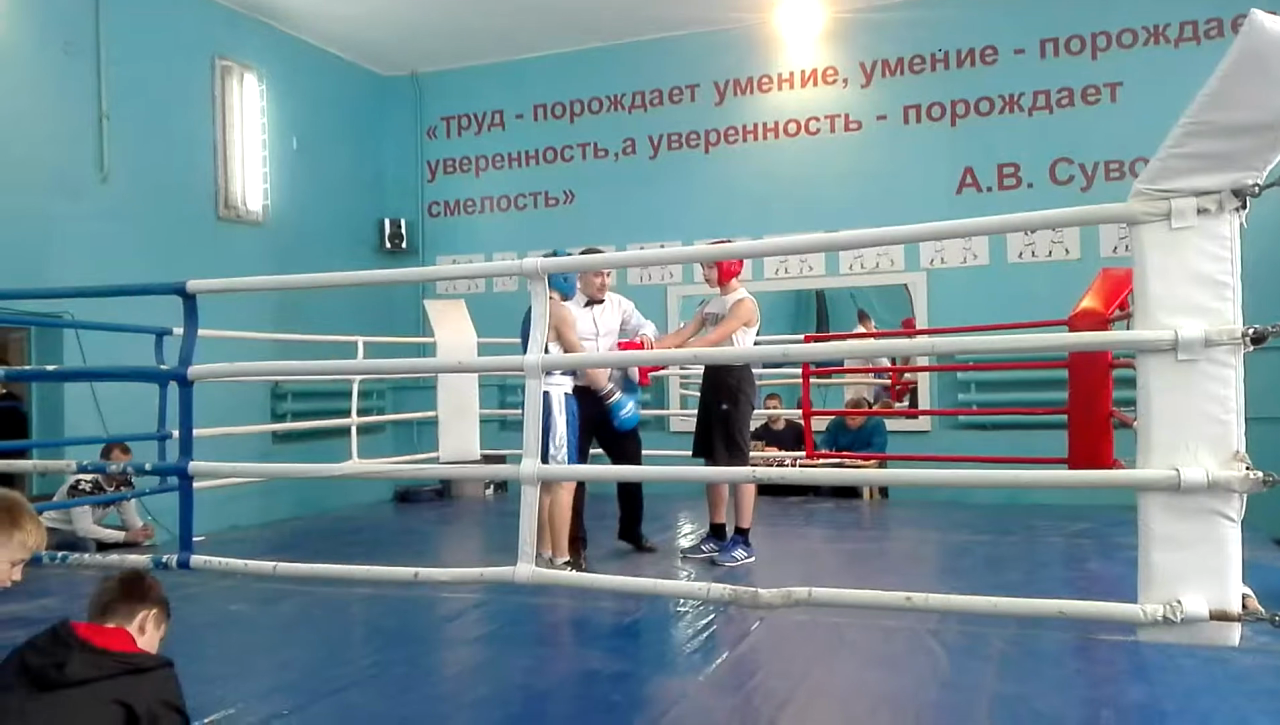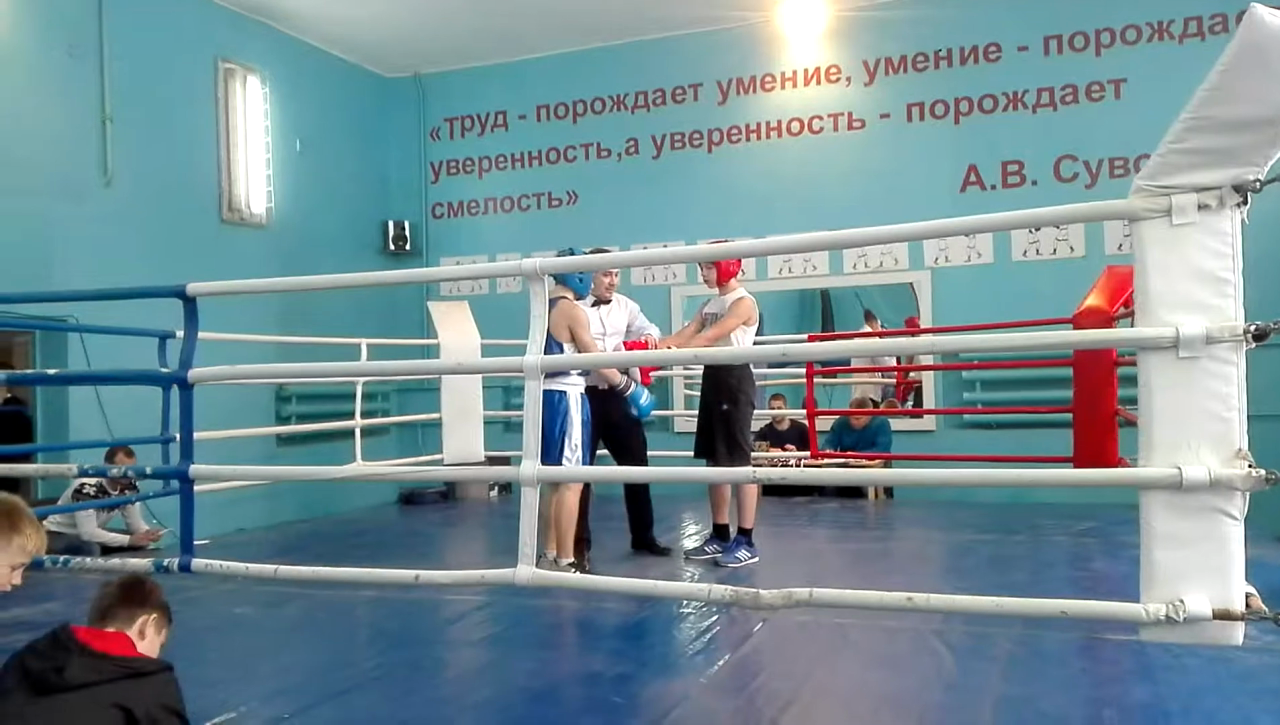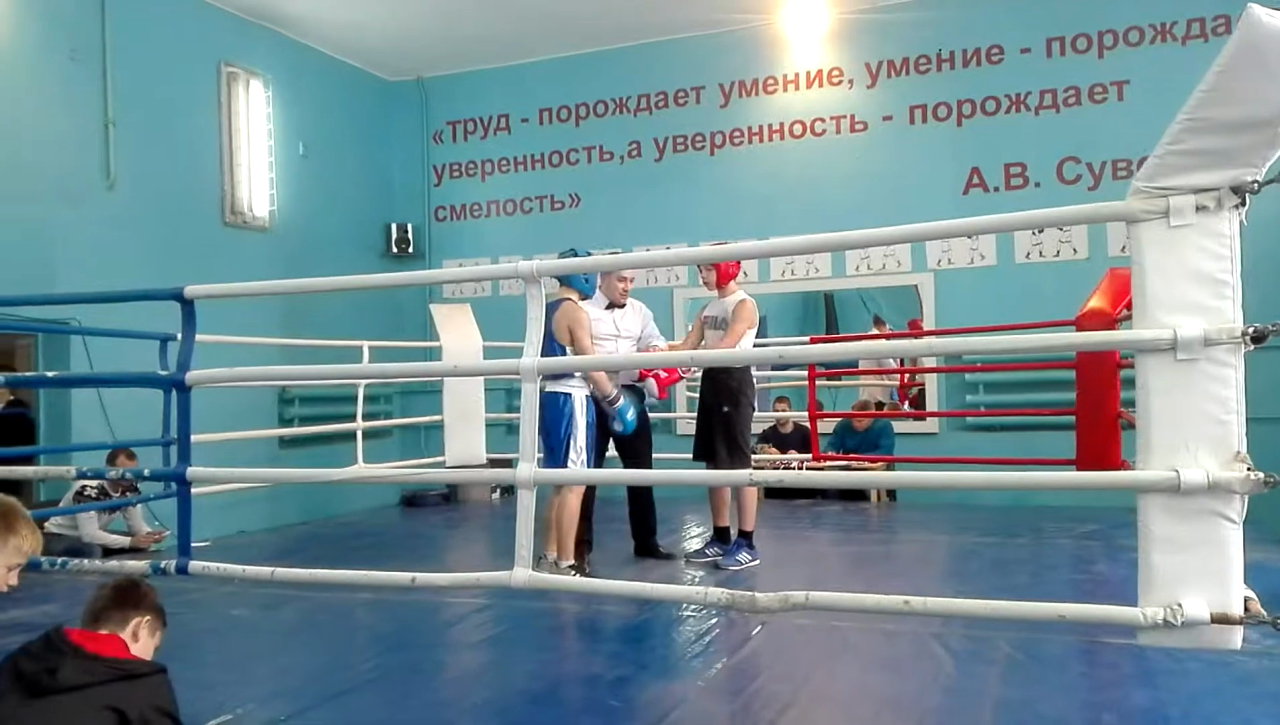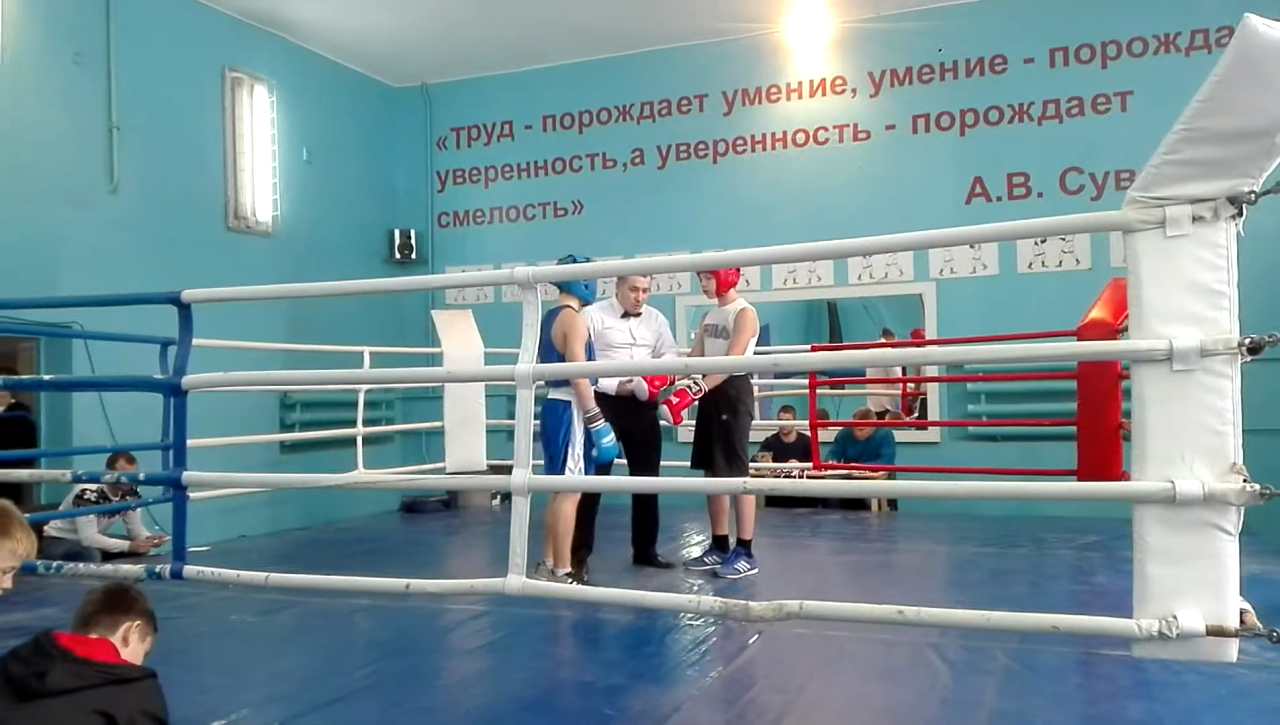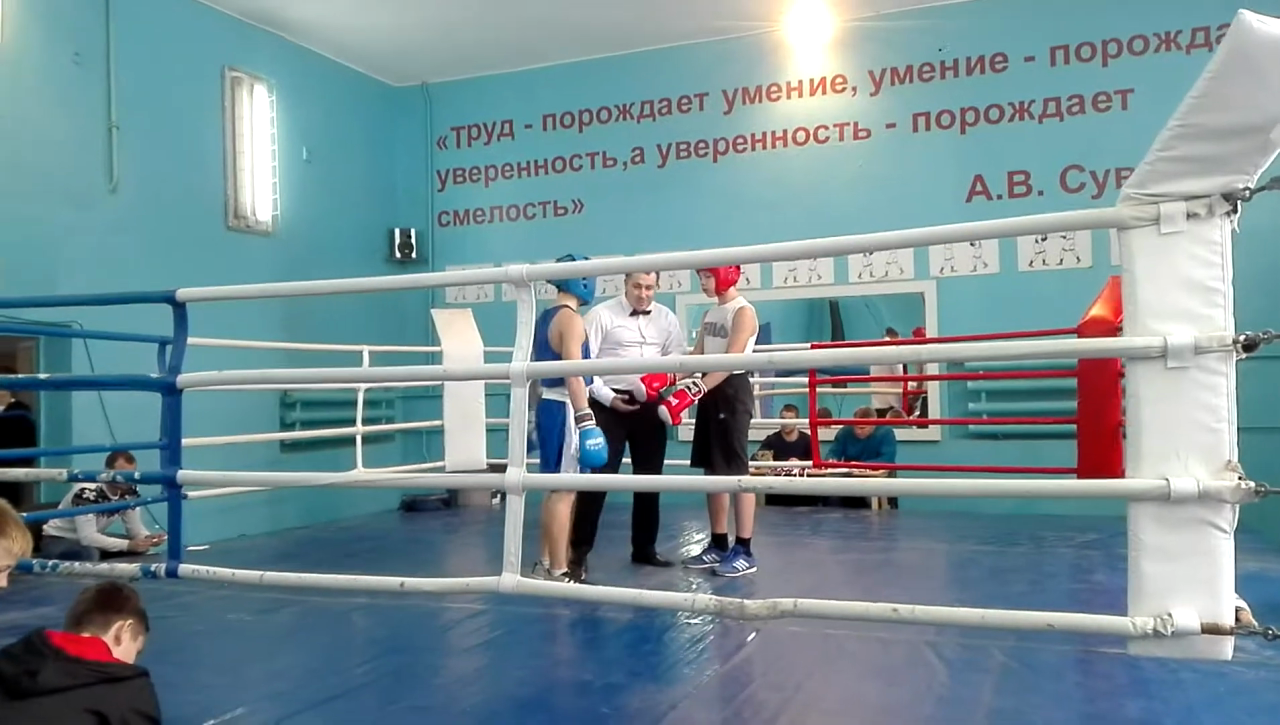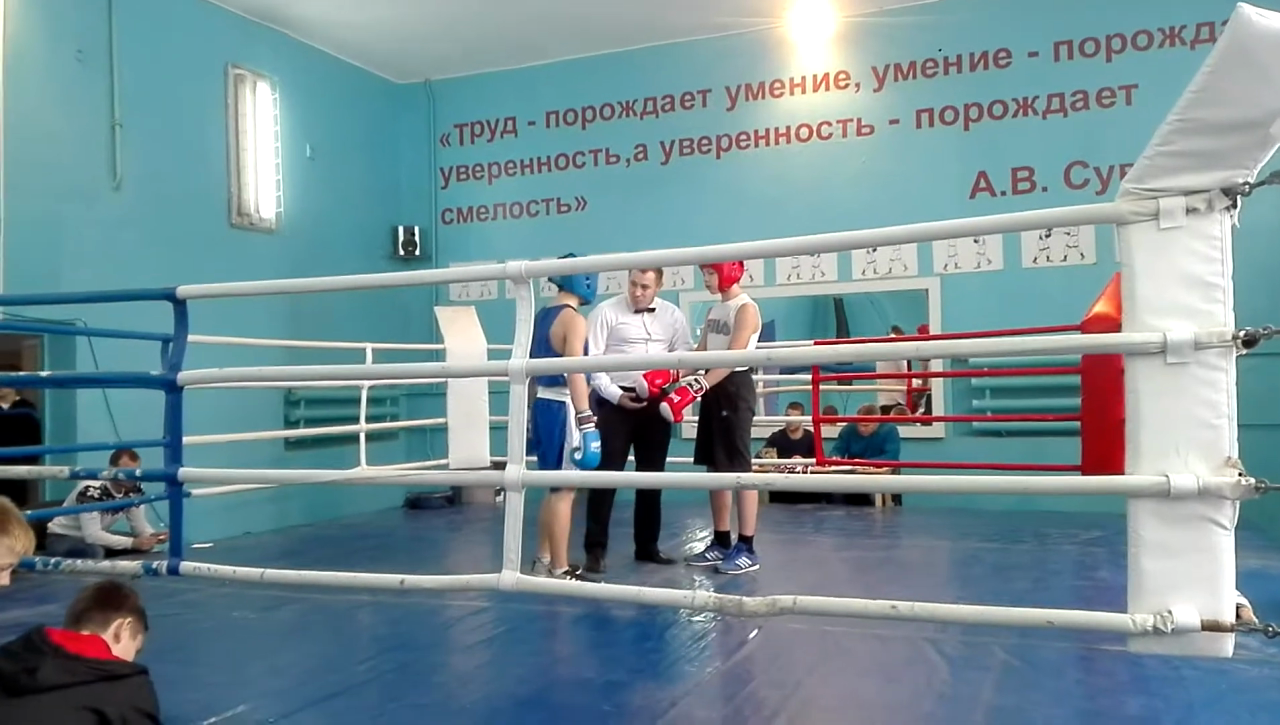
dt=0.2s
person 1, frame 1
left shoulder: (534, 311)
right shoulder: (558, 311)
right elbow: (580, 358)
right wrist: (613, 394)
left hip: (540, 396)
right hip: (555, 398)
left knee: (547, 481)
right knee: (564, 482)
left ankle: (544, 554)
right ankle: (560, 560)
person 1, frame 2
left shoulder: (546, 309)
right shoulder: (572, 310)
right elbow: (593, 358)
right wrist: (629, 388)
left hip: (549, 396)
right hip: (567, 398)
left knee: (558, 481)
right knee: (572, 482)
left ankle: (550, 554)
right ankle: (565, 562)
person 1, frame 3
left shoulder: (548, 311)
right shoulder: (575, 312)
right wrist: (616, 399)
left hip: (551, 398)
right hip: (571, 400)
left knee: (561, 483)
right knee: (574, 485)
left ankle: (550, 556)
right ankle: (565, 564)
person 1, frame 4
left shoulder: (549, 318)
right shoulder: (573, 319)
right elbow: (578, 375)
right wrist: (597, 419)
left hip: (553, 405)
right hip: (571, 408)
left knee: (559, 490)
right knee: (569, 491)
left ankle: (548, 563)
right ankle: (561, 572)
person 1, frame 5
left shoulder: (544, 318)
right shoulder: (571, 319)
right elbow: (573, 374)
left wrist: (530, 415)
right wrist: (586, 421)
left hip: (547, 405)
right hip: (564, 407)
left knee: (555, 489)
right knee: (565, 492)
left ankle: (545, 563)
right ankle: (558, 572)
person 1, frame 6
left shoulder: (542, 316)
right shoulder: (574, 320)
right elbow: (575, 375)
left wrist: (529, 417)
right wrist: (587, 423)
left hip: (543, 404)
right hip: (563, 407)
left knee: (555, 487)
right knee: (564, 490)
left ankle: (544, 559)
right ankle: (559, 570)
person 2, frame 1
left shoulder: (744, 303)
right shoulder: (710, 304)
left elbow: (710, 341)
right elbow: (682, 335)
left hip: (735, 381)
right hip: (712, 379)
left knee: (737, 461)
right knee: (713, 461)
left ankle: (742, 540)
right ankle: (717, 535)
person 2, frame 2
left shoulder: (743, 303)
right shoulder: (709, 304)
left elbow: (709, 339)
right elbow: (683, 337)
left hip: (735, 380)
right hip: (712, 379)
left knee: (739, 461)
right knee: (715, 461)
left ankle: (746, 541)
right ankle: (720, 536)
person 2, frame 3
left shoulder: (744, 305)
right shoulder: (708, 308)
left elbow: (724, 346)
right elbow: (687, 344)
left hip: (734, 381)
right hip: (711, 382)
left knee: (739, 463)
right knee: (715, 463)
left ankle: (746, 544)
right ankle: (721, 538)
person 2, frame 4
left shoulder: (744, 313)
right shoulder: (709, 316)
right elbow: (694, 358)
left wrist: (695, 390)
left hip: (733, 391)
right hip: (710, 393)
left knee: (737, 472)
right knee: (713, 471)
left ankle: (745, 552)
right ankle: (720, 546)
person 2, frame 5
left shoulder: (743, 312)
right shoulder: (711, 314)
right elbow: (697, 356)
left wrist: (694, 390)
right wrist: (668, 379)
left hip: (732, 391)
right hip: (709, 392)
left knee: (736, 471)
right knee: (713, 470)
left ankle: (744, 551)
right ankle: (718, 545)
person 2, frame 6
left shoulder: (746, 309)
right shoulder: (714, 311)
right elbow: (701, 354)
left wrist: (696, 386)
right wrist: (670, 375)
left hip: (734, 388)
right hip: (712, 389)
left knee: (739, 468)
right knee: (716, 468)
left ankle: (746, 548)
right ankle: (721, 542)
person 3, frame 1
left shoulder: (619, 304)
left elbow: (643, 326)
left wrist: (644, 336)
right hip: (575, 397)
left knee: (630, 460)
left ankle: (632, 530)
right ankle: (575, 543)
person 3, frame 2
left shoulder: (625, 305)
left elbow: (645, 328)
left wrist: (649, 336)
left hip: (617, 396)
right hip: (582, 396)
left knee: (636, 463)
left ankle: (644, 536)
right ankle: (579, 544)
person 3, frame 3
left shoulder: (639, 311)
right shoulder: (581, 309)
left elbow: (654, 341)
left wrist: (656, 348)
left hip: (630, 397)
right hip: (592, 398)
left knee: (641, 469)
left ankle: (646, 541)
right ankle: (581, 547)
person 3, frame 4
left shoulder: (656, 319)
right shoulder: (593, 316)
left elbow: (670, 354)
right wrist: (612, 385)
left hip: (642, 406)
right hip: (604, 405)
left knee: (647, 477)
right knee: (593, 478)
left ankle: (645, 549)
right ankle: (579, 553)
person 3, frame 5
left shoulder: (666, 317)
right shoulder: (601, 315)
left elbow: (678, 354)
right wrist: (608, 397)
left hip: (650, 405)
right hip: (609, 404)
left knee: (649, 477)
right knee: (600, 475)
left ankle: (644, 548)
right ankle: (579, 549)
person 3, frame 6
left shoulder: (672, 315)
right shoulder: (606, 312)
left elbow: (684, 353)
right elbow: (590, 360)
right wrist: (615, 396)
left hip: (656, 402)
right hip: (615, 401)
left knee: (652, 475)
right knee: (607, 473)
left ankle: (647, 546)
right ankle: (595, 549)
